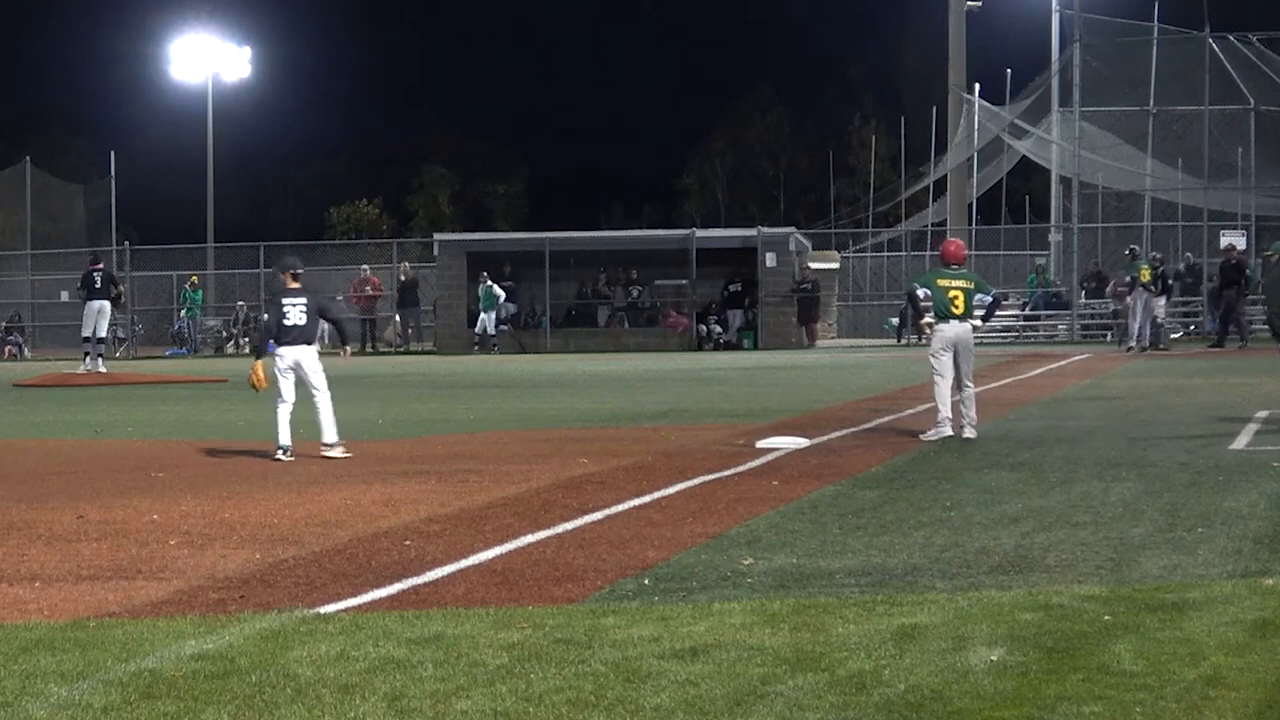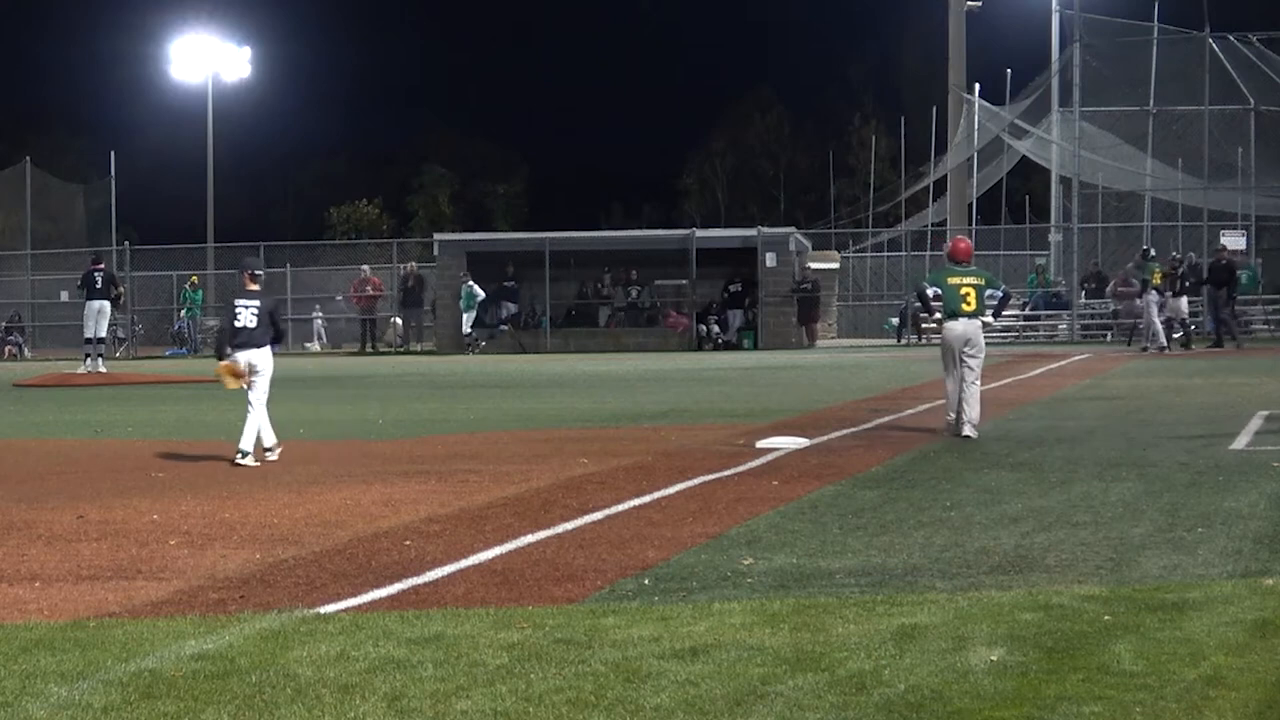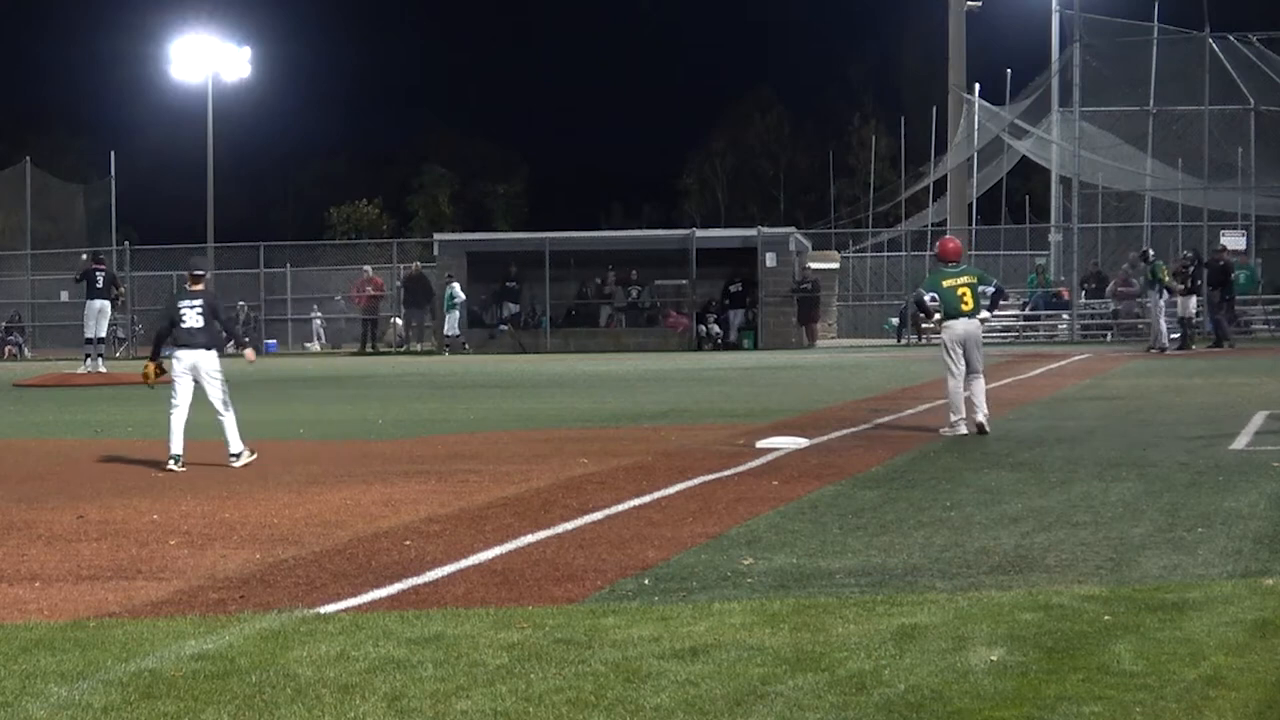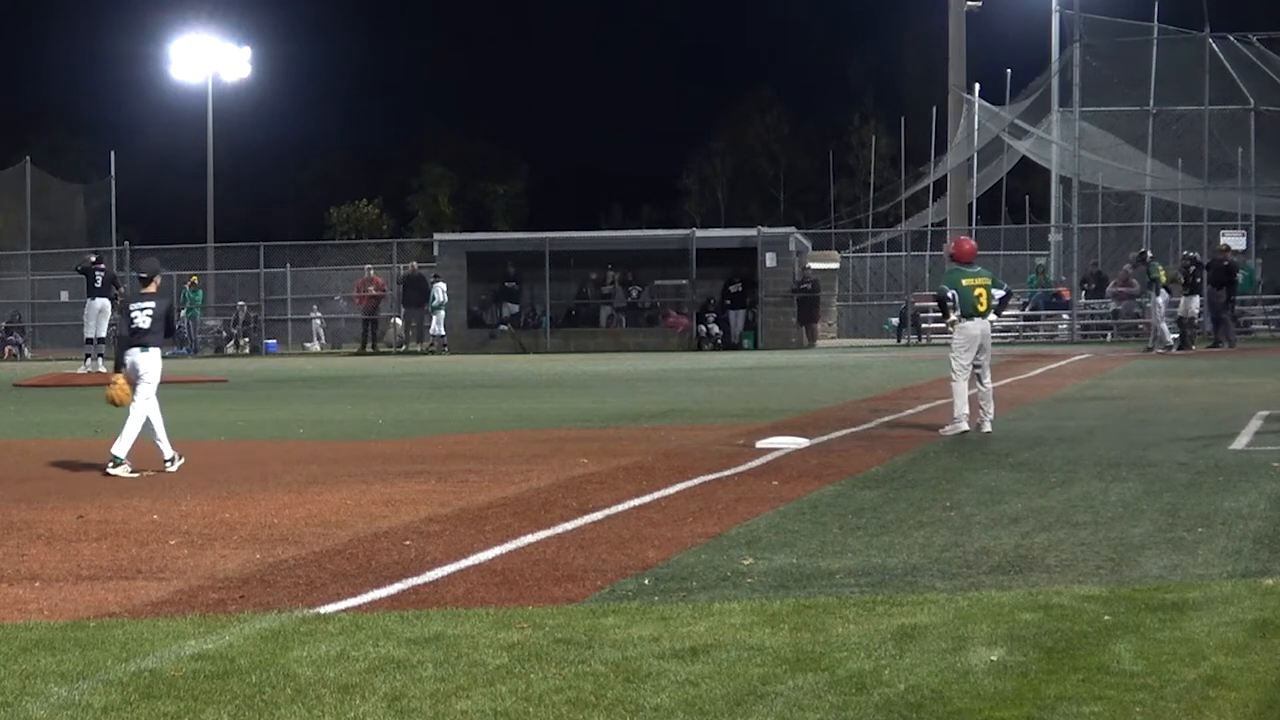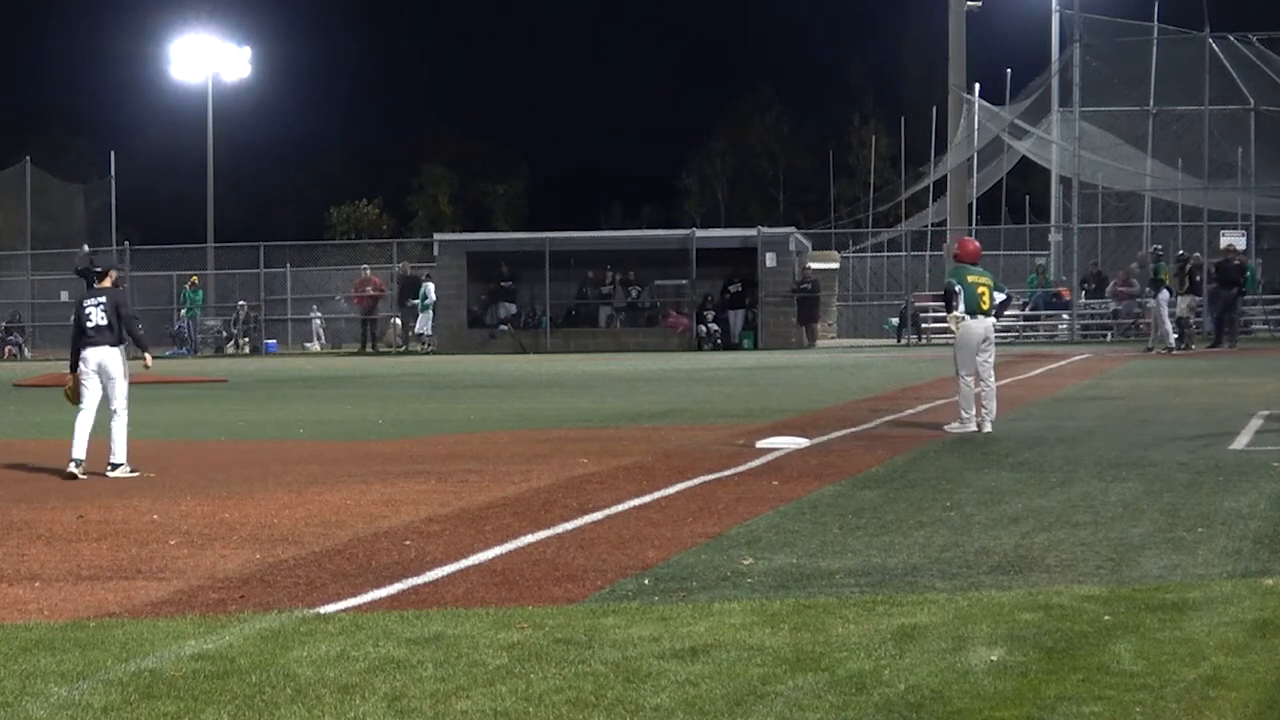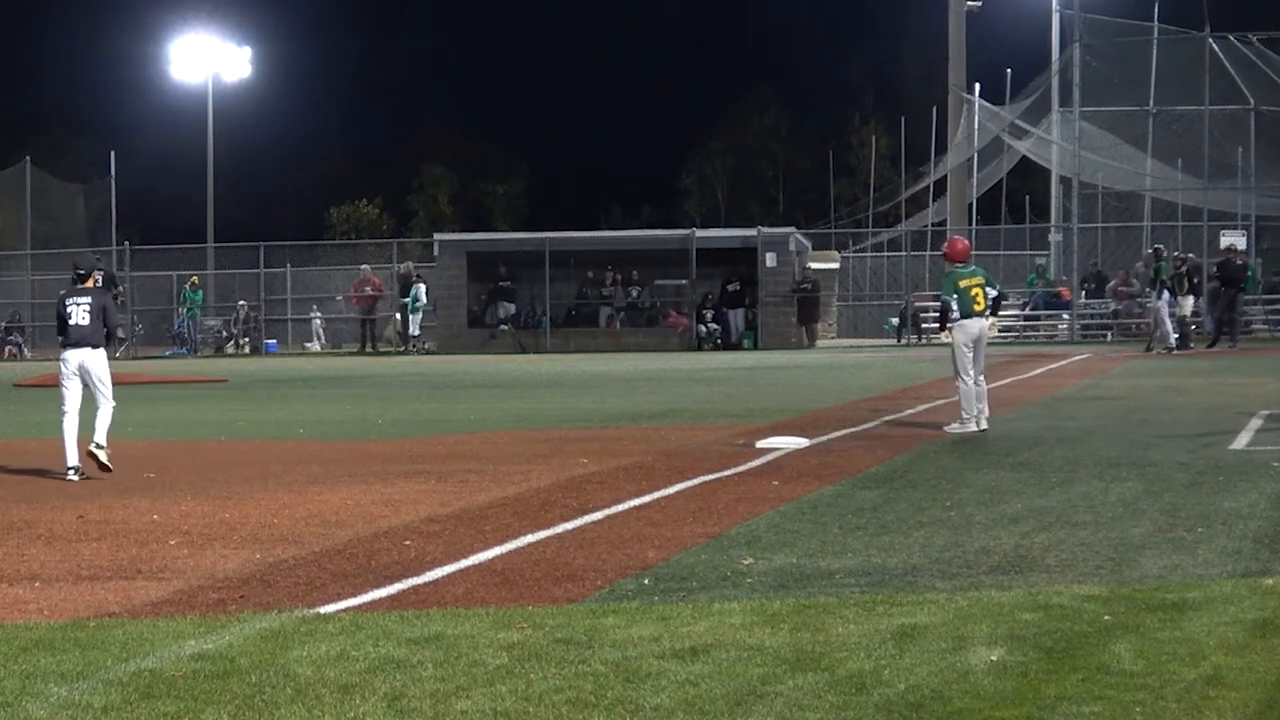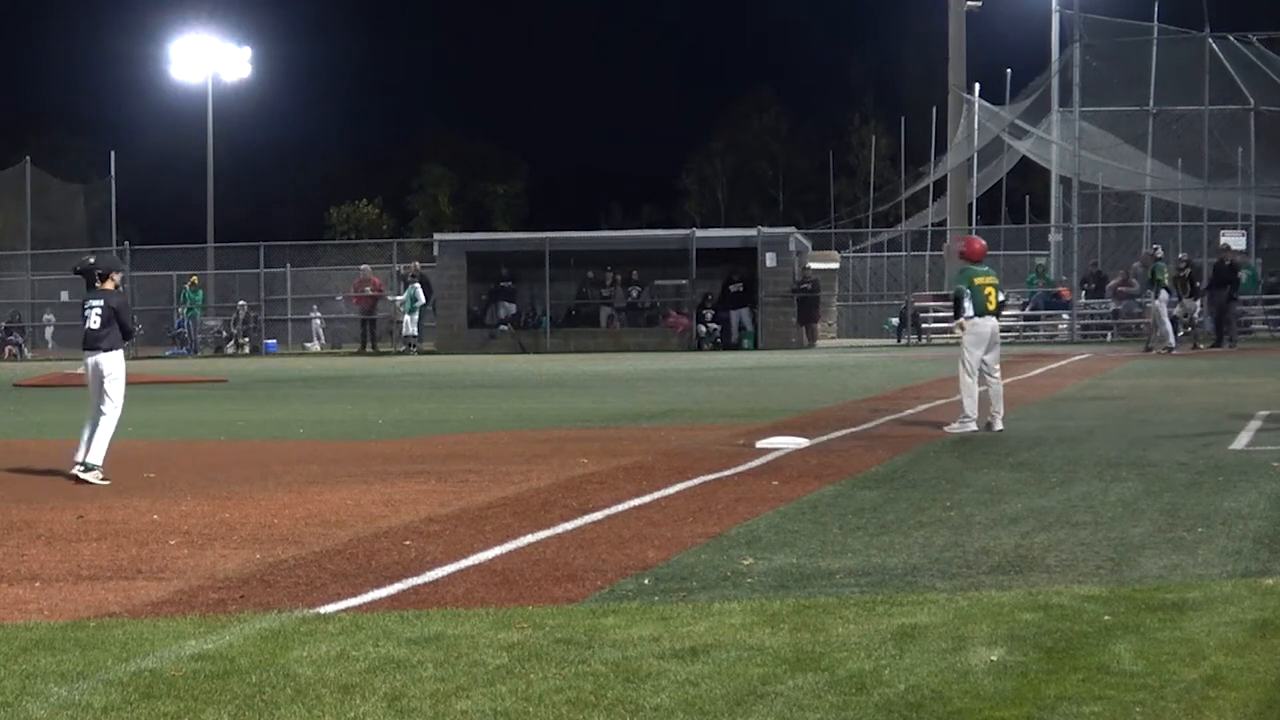
dt=0.5s
person 1, frame 1
left shoulder: (277, 299)
right shoulder: (313, 298)
left elbow: (268, 329)
right elbow: (335, 320)
left wrist: (259, 357)
right wrist: (345, 343)
left hip: (283, 353)
right hip: (307, 351)
left knee: (285, 402)
right knee: (322, 397)
left ankle: (283, 447)
right ankle: (330, 443)
person 1, frame 2
left shoulder: (234, 300)
right shoulder: (268, 301)
left elbow: (224, 330)
right elbow: (279, 333)
left wrist: (222, 359)
right wrist: (269, 340)
left hip: (238, 355)
right hip: (261, 354)
left knee: (256, 402)
right knee: (256, 404)
left ankle: (269, 445)
right ankle: (245, 452)
person 1, frame 3
left shoulder: (177, 301)
right shoulder: (211, 299)
left elbow: (162, 331)
right elbow: (226, 324)
left wrist: (153, 358)
right wrist: (244, 346)
left hip: (181, 356)
right hip: (205, 356)
left knee: (179, 407)
right knee: (223, 406)
left ankle: (175, 457)
right ankle: (237, 453)
person 1, frame 4
left shoulder: (128, 304)
right shoulder: (164, 302)
left elbow: (123, 337)
right elbow: (170, 332)
left wrist: (117, 370)
left hip: (130, 356)
right hip: (150, 356)
left knee: (150, 406)
right knee: (138, 410)
left ankle: (169, 457)
right ankle: (117, 460)
person 1, frame 5
left shoulder: (83, 300)
right shoulder: (117, 295)
left elbow: (76, 335)
right elbow: (130, 323)
left wrist: (73, 366)
right wrist: (144, 349)
left hip: (88, 355)
right hip: (111, 353)
left knee: (86, 409)
right knee: (118, 410)
left ankle: (76, 461)
right ankle: (116, 463)
person 1, frame 6
left shoulder: (64, 298)
right shoulder: (101, 296)
left elbow: (60, 331)
right elbow: (112, 328)
left hip: (69, 355)
right hip: (94, 354)
left knee: (70, 412)
right knee: (105, 404)
left ankle: (72, 467)
right ankle: (99, 444)
person 1, frame 7
left shoulder: (88, 299)
right shoulder: (116, 298)
left elbow: (91, 325)
right elbow: (129, 332)
left hip: (90, 357)
right hip: (111, 357)
left knee: (96, 412)
right knee: (110, 413)
left ankle: (80, 462)
right ankle: (91, 466)
person 2, frame 1
left shoulder: (933, 276)
right shoulder: (972, 279)
left elbow: (912, 293)
right elbow: (995, 299)
left wrist: (921, 317)
right wrist: (982, 320)
left hip: (942, 330)
right hip: (965, 330)
left knee: (942, 379)
right knee: (966, 382)
left ankle: (944, 424)
right ankle: (969, 427)
person 2, frame 2
left shoulder: (943, 274)
right shoulder: (981, 275)
left elbow: (922, 291)
right elbow: (1006, 294)
left wrist: (933, 313)
right wrist: (993, 316)
left hip: (951, 327)
right hip: (975, 327)
left knee: (953, 377)
right knee: (972, 379)
left ankle: (954, 422)
right ankle: (969, 426)
person 2, frame 3
left shoulder: (936, 276)
right shoulder: (973, 272)
left elbow: (919, 299)
right elbow: (999, 289)
left wrist: (933, 316)
right wrist: (988, 311)
left hip: (951, 327)
right hip: (973, 326)
left knee: (955, 377)
right knee: (976, 374)
left ankle: (958, 423)
right ankle: (981, 414)
person 2, frame 4
left shoulder: (953, 274)
right shoulder: (986, 274)
left elbow: (942, 296)
right elbow: (1007, 292)
left wrist: (947, 316)
right wrist: (995, 314)
left hip: (964, 328)
right hip: (984, 326)
left knee: (960, 376)
right knee: (984, 376)
left ankle: (960, 420)
right ankle: (986, 421)
person 2, frame 5
left shoulder: (958, 271)
right shoulder: (987, 275)
left elbow: (949, 289)
right elbow: (1006, 297)
left wrist: (950, 312)
right wrist: (994, 317)
left hip: (968, 325)
right hip: (987, 325)
left knee: (966, 376)
right knee: (987, 375)
left ankle: (968, 421)
right ankle: (987, 420)
person 2, frame 6
left shoulder: (951, 277)
right shoulder: (980, 273)
left elbow: (946, 305)
right elbow: (997, 294)
left wrist: (943, 328)
right wrist: (992, 317)
left hip: (962, 327)
right hip: (981, 324)
left knee: (965, 376)
right knee: (978, 374)
left ankle: (968, 421)
right ankle: (982, 418)
person 2, frame 7
left shoulder: (966, 272)
right shoulder: (992, 274)
left elbow: (959, 295)
right elbow: (1002, 300)
left wrist: (958, 318)
left hip: (975, 325)
right hip: (992, 324)
left knee: (968, 374)
right knee: (993, 373)
left ankle: (968, 420)
right ankle: (996, 419)
